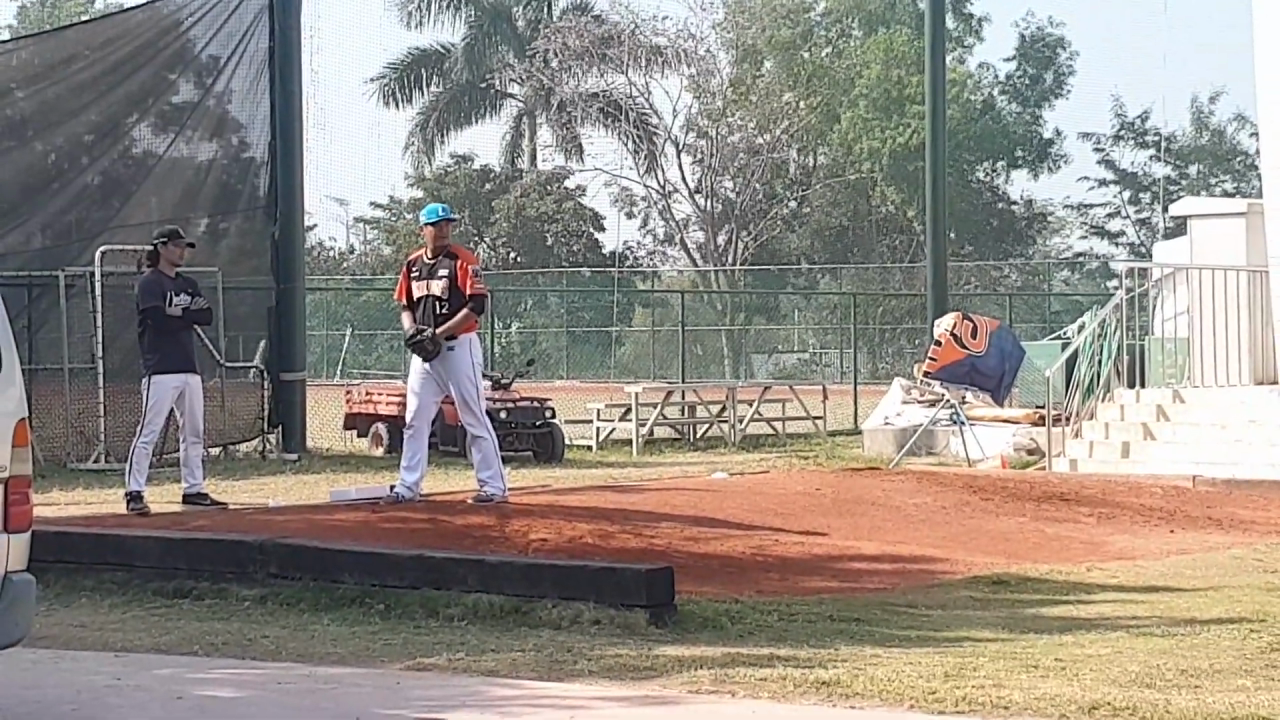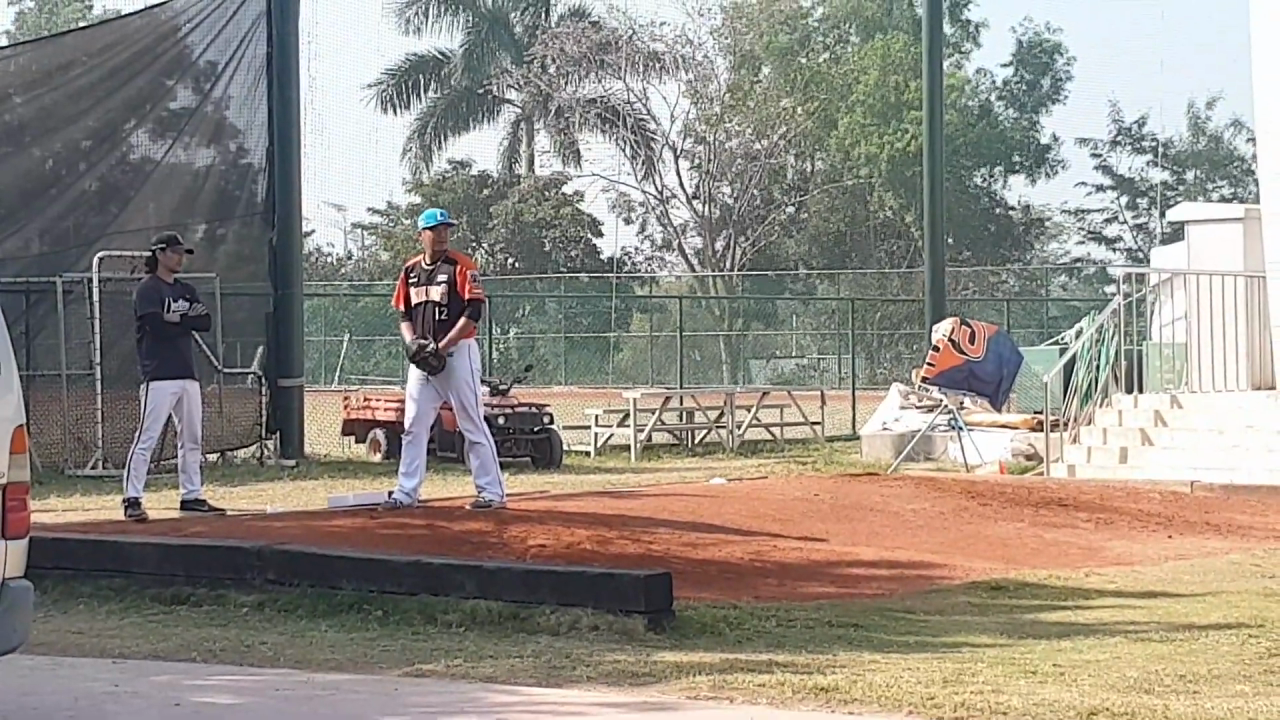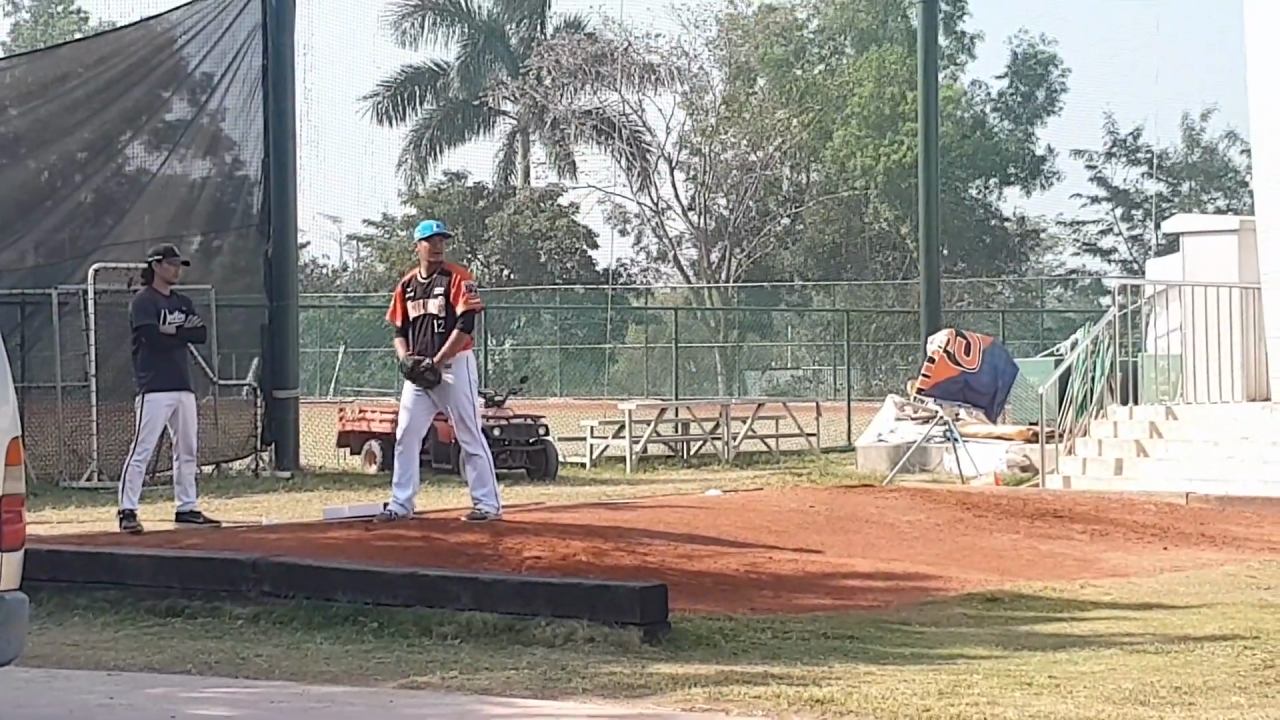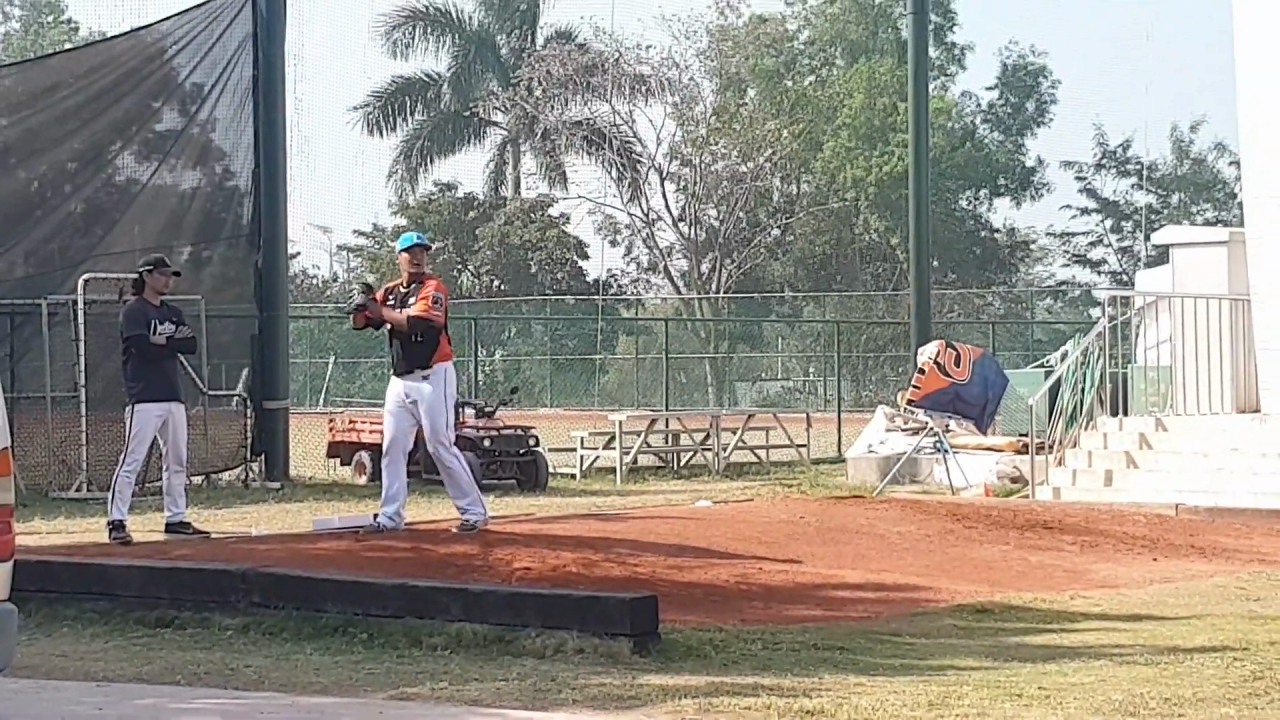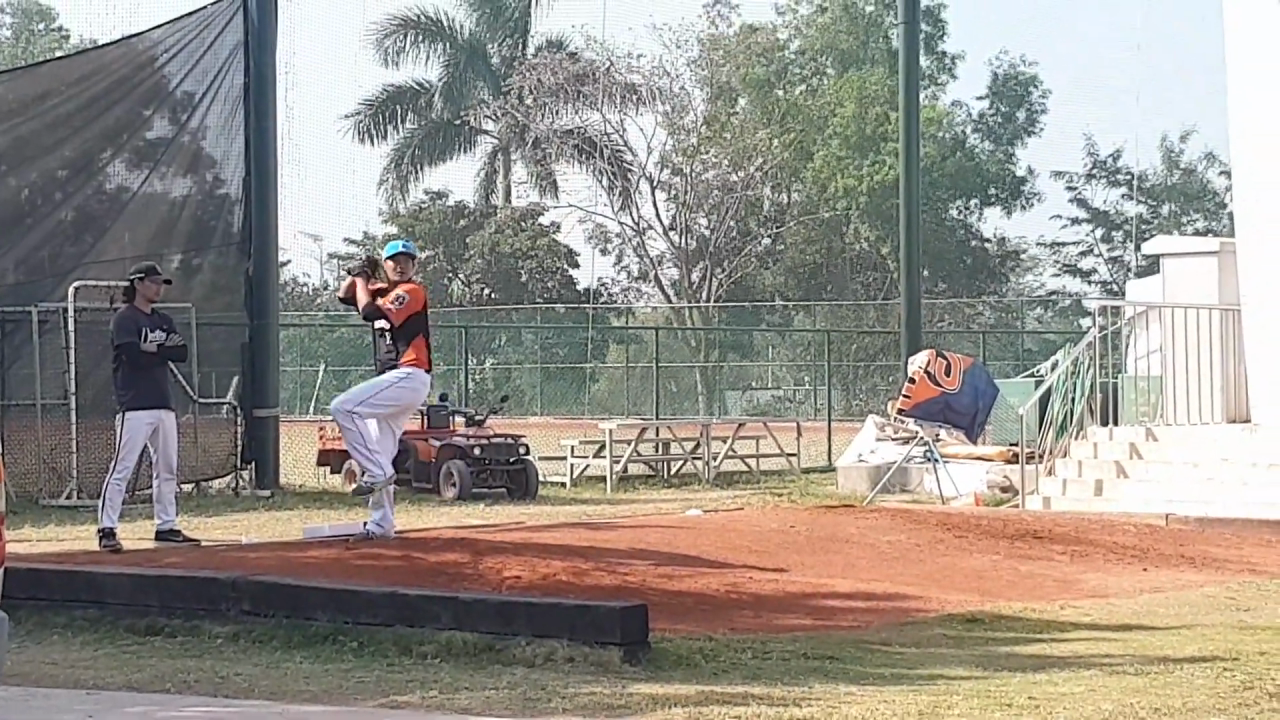
dt=0.2s
person 1, frame 1
left shoulder: (463, 260)
right shoulder: (412, 264)
left elbow: (477, 306)
right elbow: (406, 306)
left wrist: (439, 333)
right wrist: (411, 329)
left hip: (458, 347)
left knee: (474, 418)
right knee: (415, 420)
left ankle: (494, 486)
right ankle: (407, 486)
person 1, frame 2
left shoulder: (462, 266)
right shoulder: (410, 270)
left elbow: (473, 313)
right elbow: (404, 314)
left wrist: (441, 347)
right wrist: (412, 342)
left hip: (458, 354)
right hip: (423, 359)
left knee: (472, 424)
right knee: (414, 426)
left ankle: (492, 492)
right ankle: (405, 492)
person 1, frame 3
left shoulder: (457, 277)
right shoulder: (406, 285)
left elbow: (465, 325)
right elbow: (400, 331)
left wrist: (438, 362)
right wrist: (405, 358)
left hip: (455, 366)
left knee: (469, 437)
right knee: (406, 435)
left ankle: (488, 504)
right ankle: (400, 504)
person 1, frame 4
left shoulder: (433, 287)
right shoulder: (389, 292)
left elbow: (418, 325)
right elbow: (360, 323)
left wrist: (379, 311)
right wrist: (362, 307)
left hip: (433, 377)
right hip: (400, 380)
left knee: (440, 447)
right knee: (393, 447)
left ankle: (475, 512)
right ankle: (390, 517)
person 1, frame 5
left shoulder: (411, 292)
right shoulder: (382, 291)
left elbow: (370, 312)
right elbow: (345, 294)
left wrist: (362, 282)
right wrist: (356, 277)
left hip: (407, 379)
right hip: (389, 381)
left knee: (342, 408)
right knee: (378, 451)
left ankle: (376, 473)
right ankle: (380, 524)
person 2, frame 1
left shoulder: (189, 284)
right shoulder: (149, 283)
left elbow: (207, 316)
right elbow: (160, 320)
left wrist: (179, 313)
right wrist: (190, 313)
left hip: (189, 368)
right hip: (161, 370)
left knee: (194, 433)
right knee: (149, 432)
left ankle: (194, 490)
right ankle: (134, 493)
person 2, frame 2
left shoulder: (187, 290)
right shoulder: (147, 289)
left elbow: (205, 322)
right elbow: (158, 326)
left wrist: (178, 319)
right wrist: (188, 320)
left hip: (188, 375)
right hip: (159, 376)
left knee: (192, 439)
right knee: (147, 439)
left ankle: (192, 497)
right ankle: (132, 499)
person 2, frame 3
left shoulder: (183, 302)
right shoulder: (143, 301)
left elbow: (201, 334)
right elbow: (153, 338)
left wrist: (174, 330)
right wrist: (184, 332)
left hip: (183, 386)
right hip: (154, 388)
left knee: (187, 451)
right knee: (142, 451)
left ankle: (187, 508)
right ankle: (127, 511)
person 2, frame 4
left shoulder: (174, 313)
right shoulder: (133, 311)
left elbow: (191, 345)
right elbow: (143, 348)
left wrist: (163, 341)
right wrist: (175, 342)
left hip: (173, 397)
right hip: (145, 399)
left knee: (177, 461)
right knee: (132, 461)
left ankle: (176, 519)
right ankle: (117, 522)
person 2, frame 5
left shoulder: (164, 320)
right shoulder: (124, 318)
left elbow: (182, 353)
right elbow: (134, 356)
left wrist: (154, 349)
right wrist: (165, 350)
left hip: (164, 405)
right hip: (135, 407)
left knee: (167, 469)
right knee: (122, 469)
left ankle: (166, 527)
right ankle: (107, 529)
